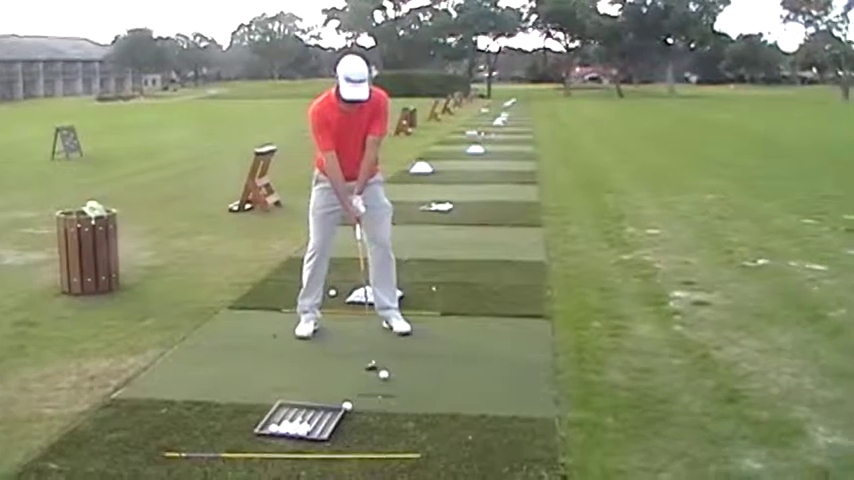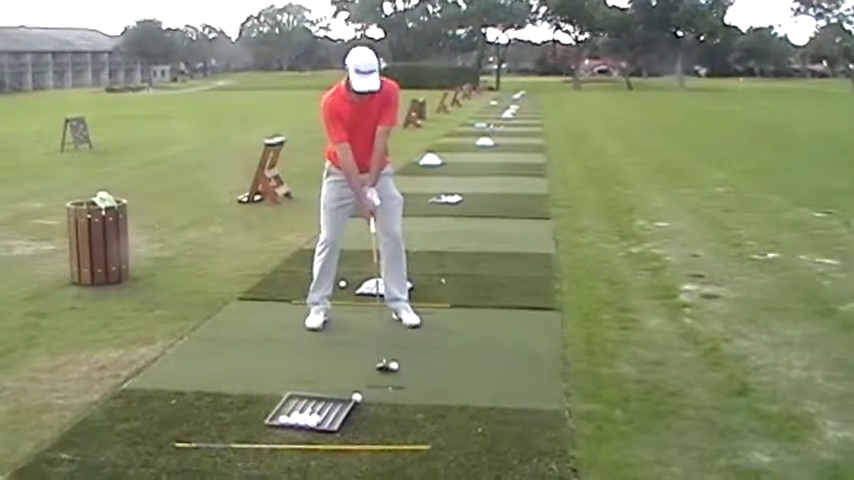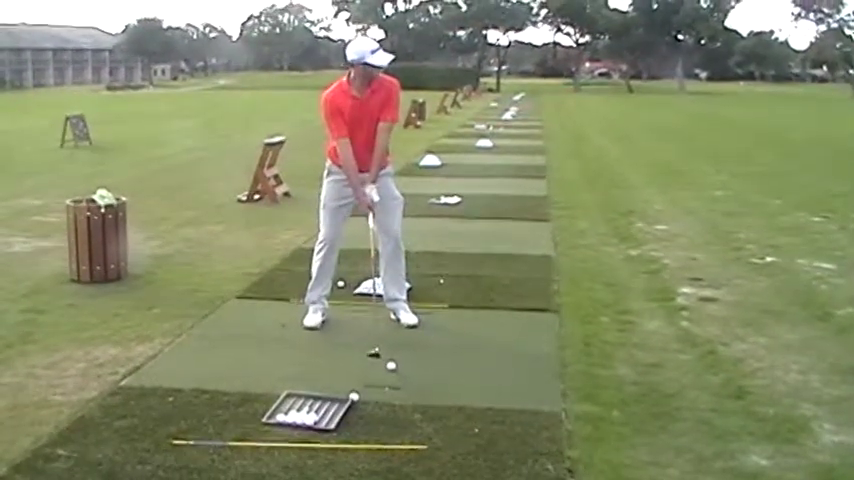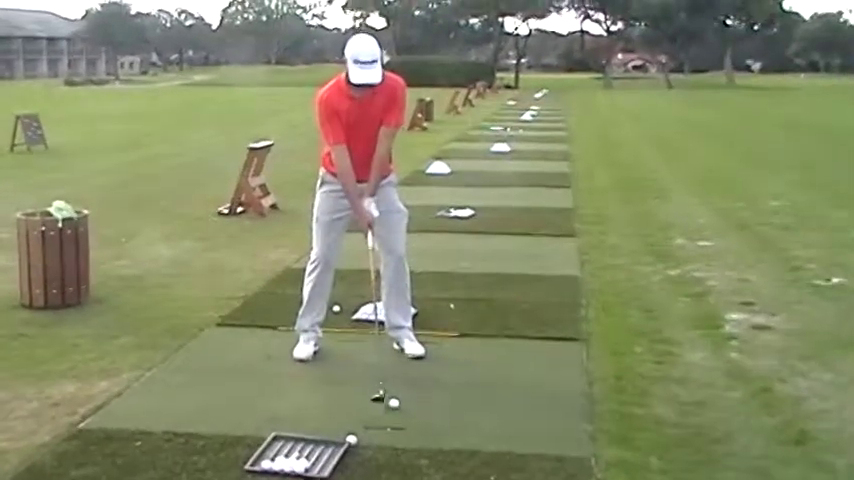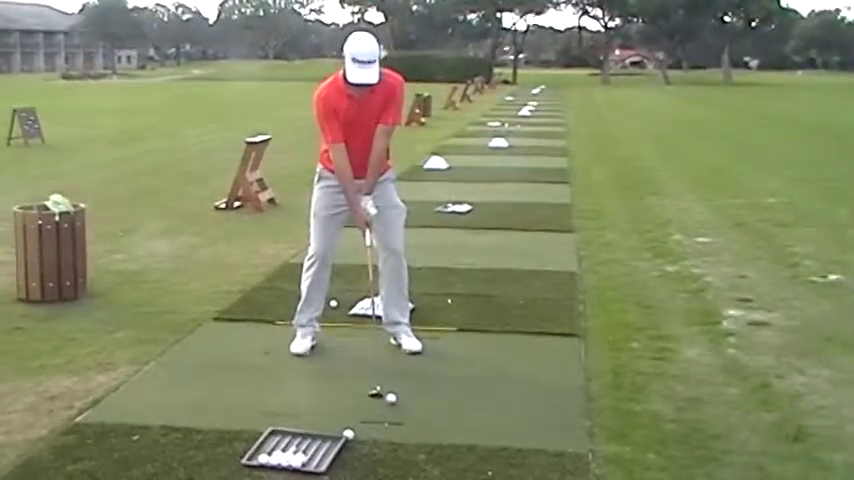
dt=1s
person 1, frame 1
left shoulder: (379, 100)
right shoulder: (319, 109)
left elbow: (371, 149)
right elbow: (330, 159)
left wrist: (358, 194)
right wrist: (346, 205)
left hip: (368, 180)
right hip: (329, 182)
left knee: (381, 244)
right knee: (318, 248)
left ankle: (389, 311)
right ankle: (308, 313)
person 1, frame 2
left shoulder: (389, 91)
right shoulder: (331, 102)
left elbow: (381, 140)
right elbow: (343, 151)
left wrist: (371, 185)
right wrist: (360, 197)
left hip: (378, 172)
right hip: (340, 174)
left knee: (393, 236)
right knee: (329, 239)
left ankle: (399, 303)
right ankle: (318, 305)
person 1, frame 3
left shoulder: (390, 88)
right shoulder: (332, 98)
left elbow: (383, 137)
right elbow: (343, 147)
left wrist: (372, 182)
right wrist: (359, 192)
left hip: (379, 172)
right hip: (341, 173)
left knee: (392, 236)
right knee: (328, 238)
left ankle: (398, 303)
right ankle: (316, 304)
person 1, frame 4
left shoulder: (395, 88)
right shoulder: (327, 97)
left elbow: (384, 145)
right elbow: (339, 155)
left wrist: (370, 195)
right wrist: (357, 206)
left hip: (380, 181)
right hip: (336, 182)
left knee: (395, 255)
right knee: (322, 257)
left ankle: (401, 331)
right ankle: (308, 332)
person 1, frame 5
left shoulder: (394, 85)
right shoulder: (326, 95)
left elbow: (381, 143)
right elbow: (338, 154)
left wrist: (366, 193)
right wrist: (354, 205)
left hip: (378, 178)
right hip: (333, 178)
left knee: (394, 250)
right knee: (319, 253)
left ankle: (399, 326)
right ankle: (305, 327)
